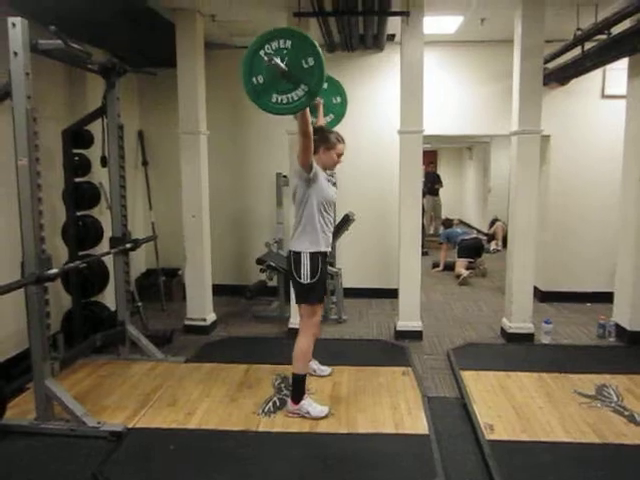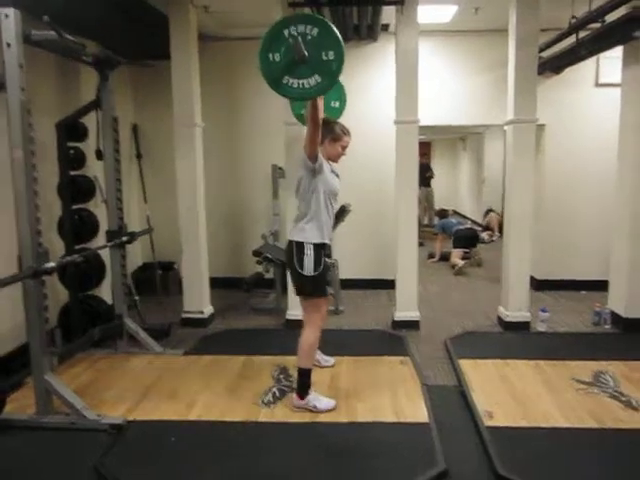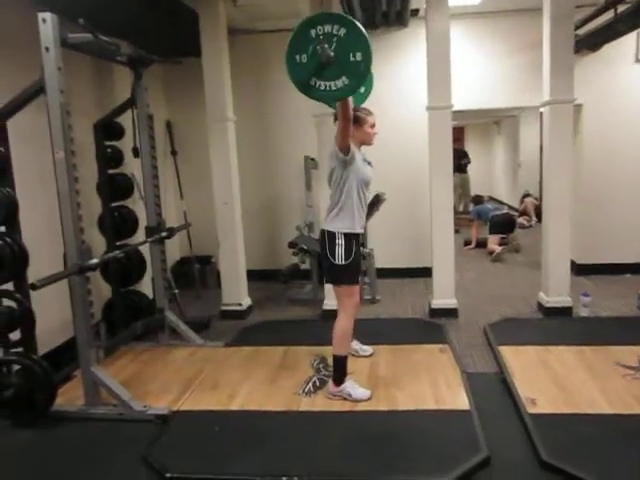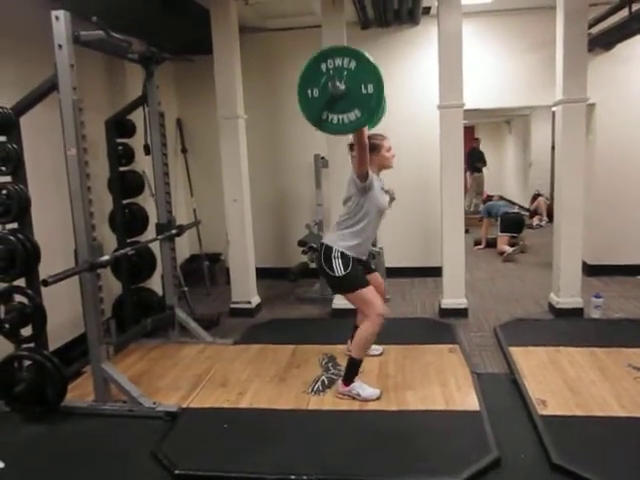
dt=1s
person 1, frame 1
left shoulder: (324, 174)
right shoulder: (308, 172)
left elbow: (319, 135)
right elbow: (305, 136)
left wrist: (319, 110)
left hip: (318, 253)
right hip: (305, 255)
left knee: (316, 317)
right knee: (310, 324)
left ankle: (306, 361)
right ankle: (297, 400)
person 1, frame 2
left shoulder: (326, 166)
right shoulder: (313, 163)
left elbow: (320, 127)
right elbow: (314, 126)
left wrist: (320, 99)
right wrist: (312, 97)
left hip: (315, 245)
right hip: (306, 247)
left knee: (317, 309)
right knee: (315, 317)
left ankle: (311, 354)
right ankle: (302, 394)
person 1, frame 3
left shoulder: (357, 154)
right shoulder: (344, 152)
left elbow: (349, 116)
right elbow: (345, 117)
left hip: (349, 234)
right hip: (339, 236)
left knee: (350, 299)
right knee: (349, 305)
left ankle: (347, 342)
right ankle: (339, 382)
person 1, frame 4
left shoulder: (375, 180)
right shoulder: (364, 178)
left elbow: (365, 144)
right elbow: (361, 146)
left hip: (352, 253)
right hip: (336, 255)
left knee: (379, 291)
right knee: (376, 312)
left ankle: (357, 342)
right ankle: (348, 383)
